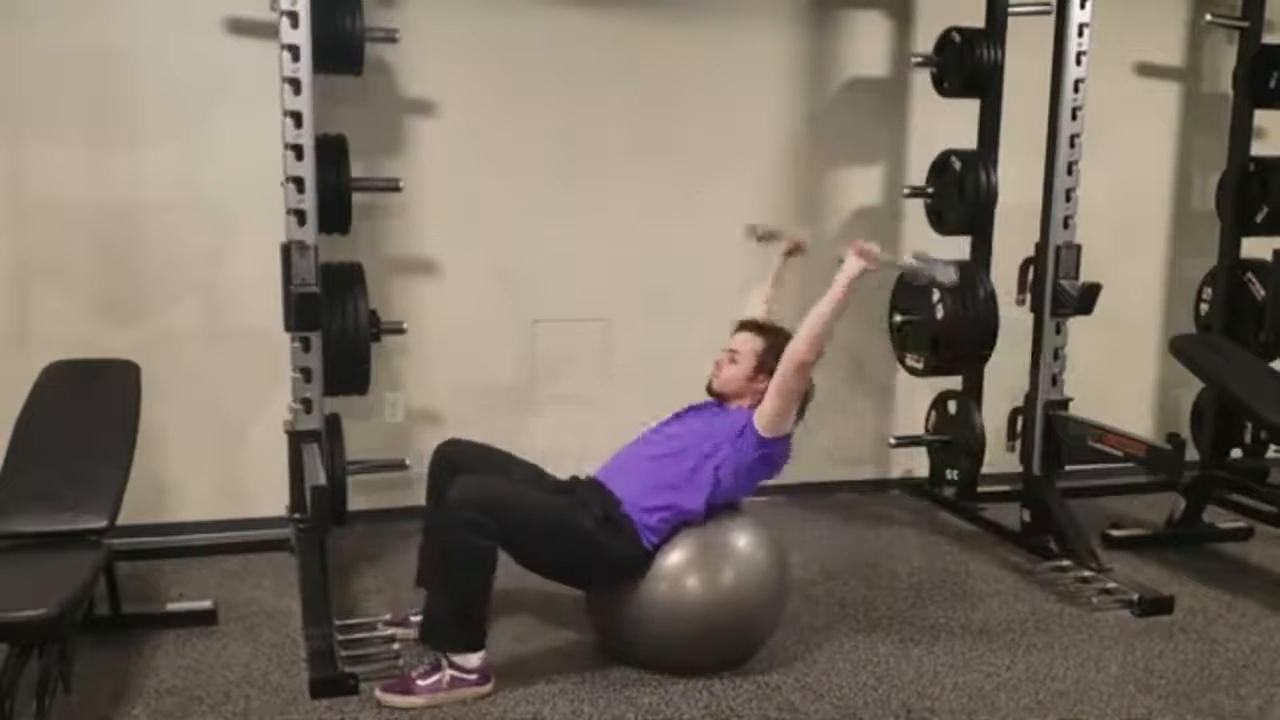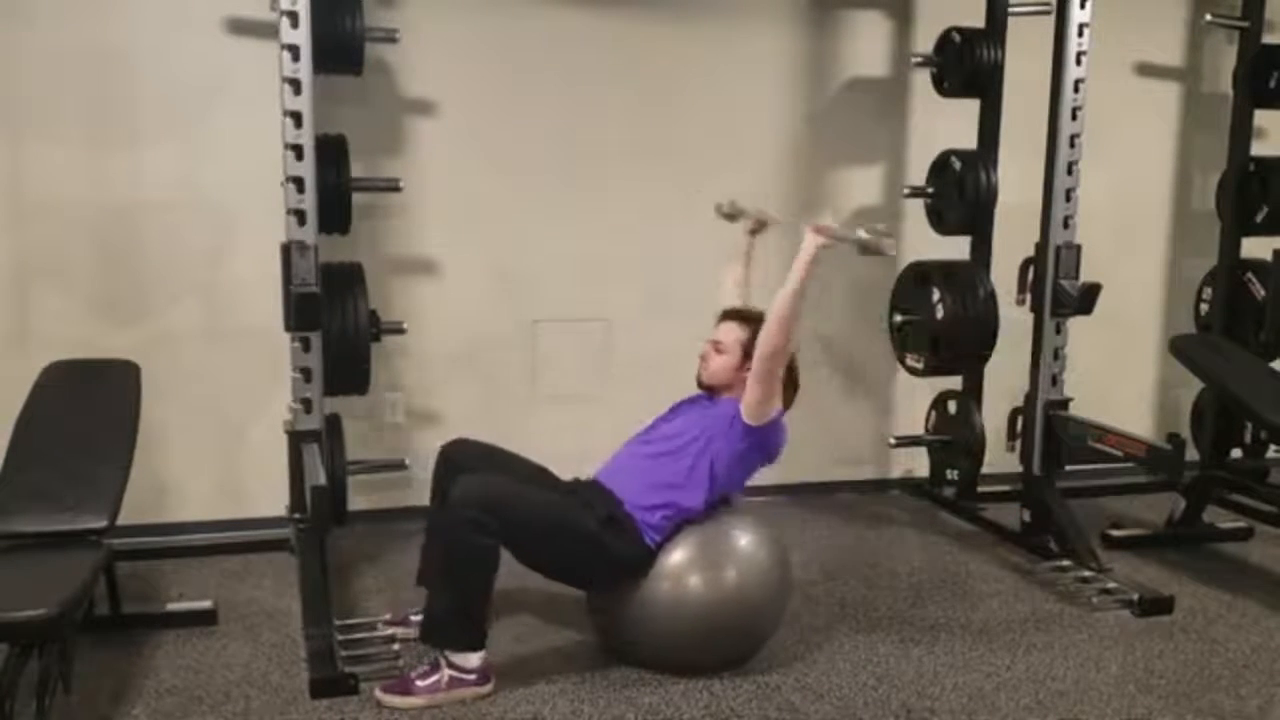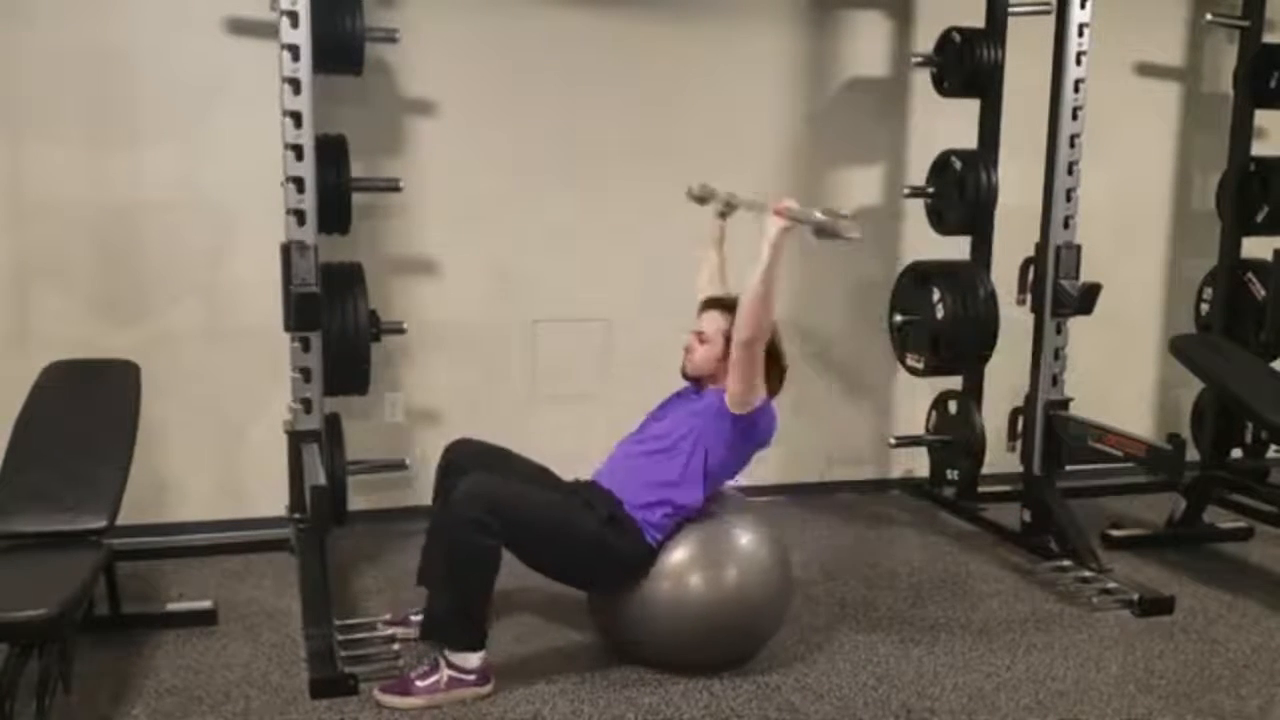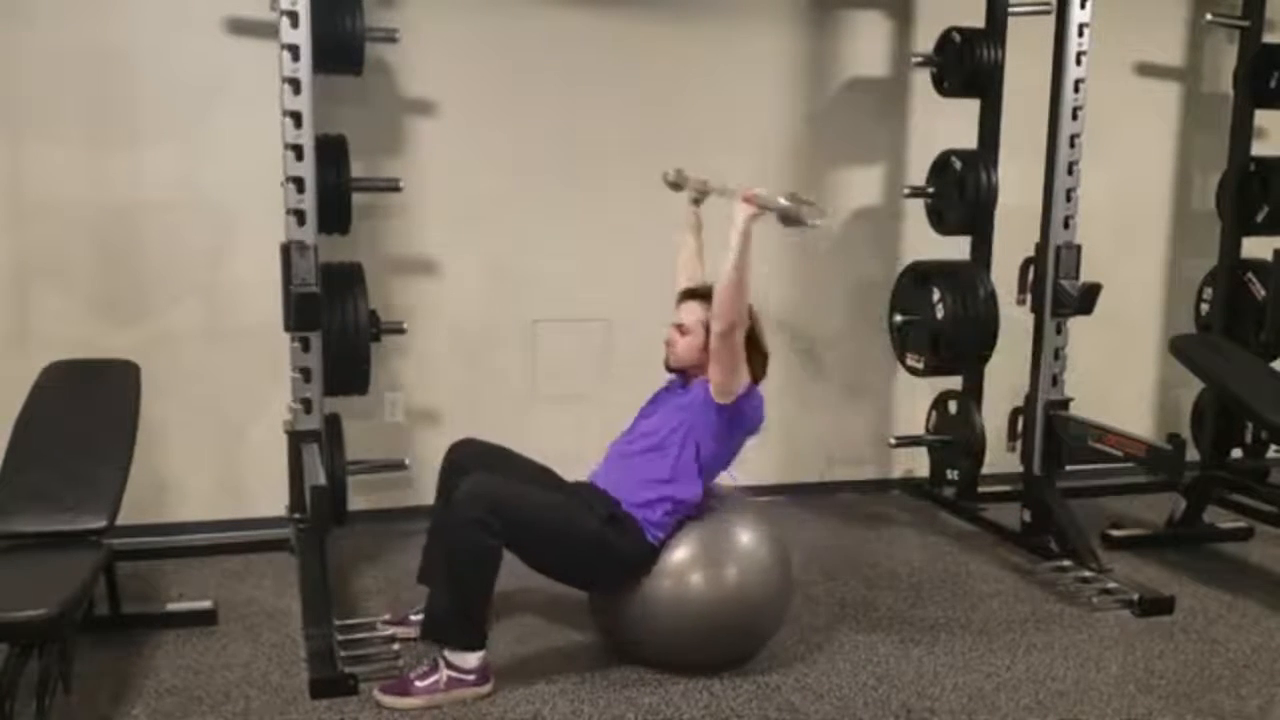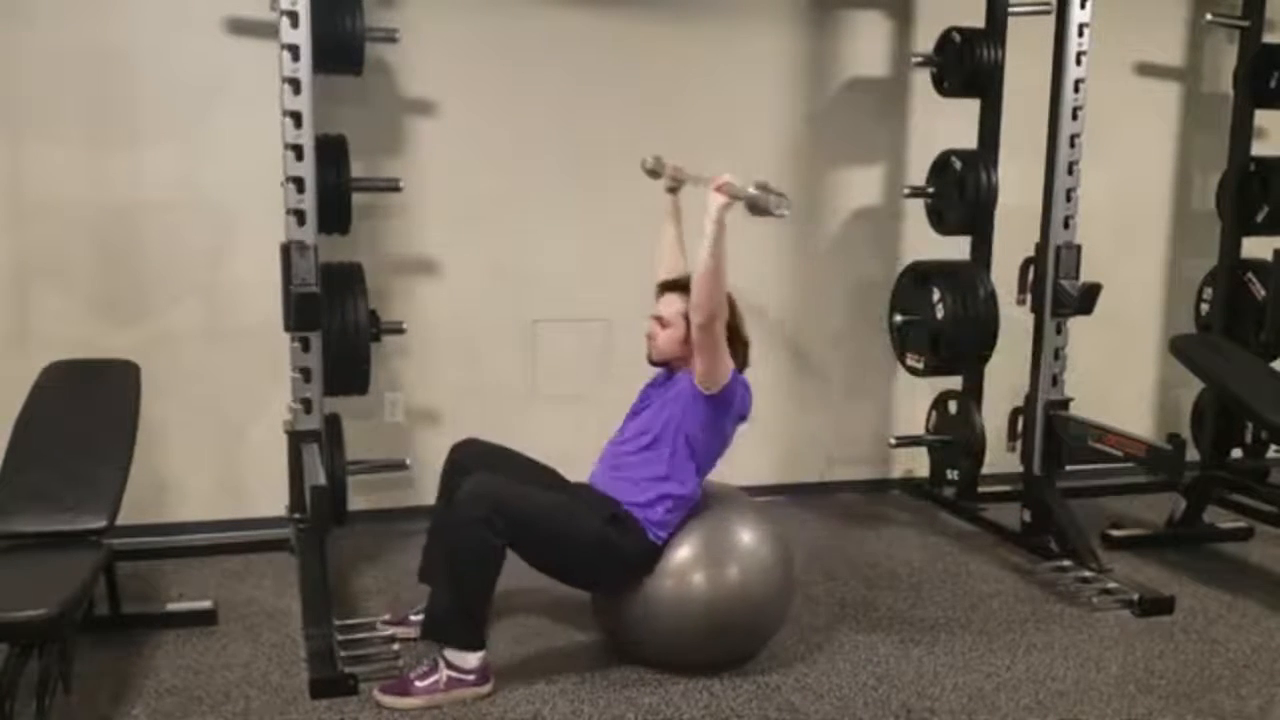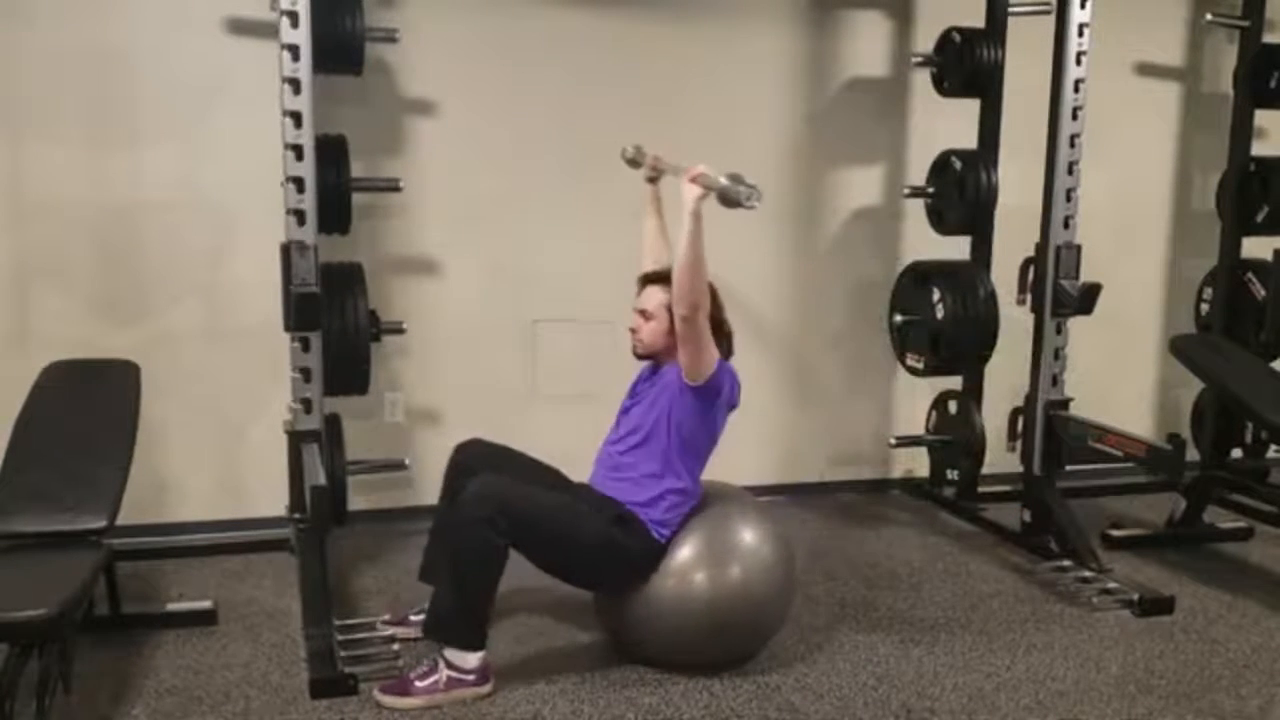
dt=0.1s
person 1, frame 1
left shoulder: (762, 434)
right shoulder: (720, 410)
left elbow: (798, 361)
right elbow: (754, 329)
left wrist: (846, 276)
right wrist: (778, 261)
left hip: (613, 539)
right hip: (586, 500)
left knee: (472, 500)
right knee: (457, 458)
left ankle: (462, 663)
right ankle: (443, 611)
person 1, frame 2
left shoulder: (753, 427)
right shoulder: (708, 402)
left elbow: (772, 347)
right elbow: (735, 323)
left wrist: (806, 256)
right wrist: (747, 243)
left hip: (614, 541)
right hip: (585, 502)
left knee: (472, 499)
right knee: (461, 457)
left ankle: (462, 663)
right ankle: (445, 609)
person 1, frame 3
left shoulder: (742, 413)
right shoulder: (701, 392)
left elbow: (750, 338)
right elbow: (712, 308)
left wrist: (773, 244)
right wrist: (719, 228)
left hip: (617, 540)
right hip: (591, 503)
left knee: (476, 496)
right knee: (467, 457)
left ankle: (463, 664)
right ankle: (443, 610)
person 1, frame 4
left shoulder: (730, 404)
right shoulder: (686, 385)
left elbow: (727, 326)
right elbow: (693, 295)
left wrist: (742, 230)
right wrist: (693, 215)
left hip: (618, 541)
right hip: (589, 504)
left knee: (477, 497)
right knee: (468, 456)
left ankle: (463, 664)
right ankle: (441, 609)
person 1, frame 5
left shoulder: (717, 390)
right shoulder: (673, 375)
left elbow: (709, 316)
right elbow: (673, 282)
left wrist: (717, 220)
right wrist: (672, 201)
left hip: (623, 540)
right hip: (594, 506)
left knee: (480, 497)
right knee: (472, 459)
left ankle: (462, 664)
right ankle: (443, 607)
person 1, frame 6
left shoulder: (706, 382)
right shoulder: (661, 369)
left elbow: (690, 308)
right elbow: (660, 272)
left wrist: (694, 210)
right wrist: (652, 192)
left hip: (625, 540)
right hip: (594, 507)
left knee: (484, 498)
right knee: (474, 458)
left ankle: (463, 663)
right ankle: (442, 605)
